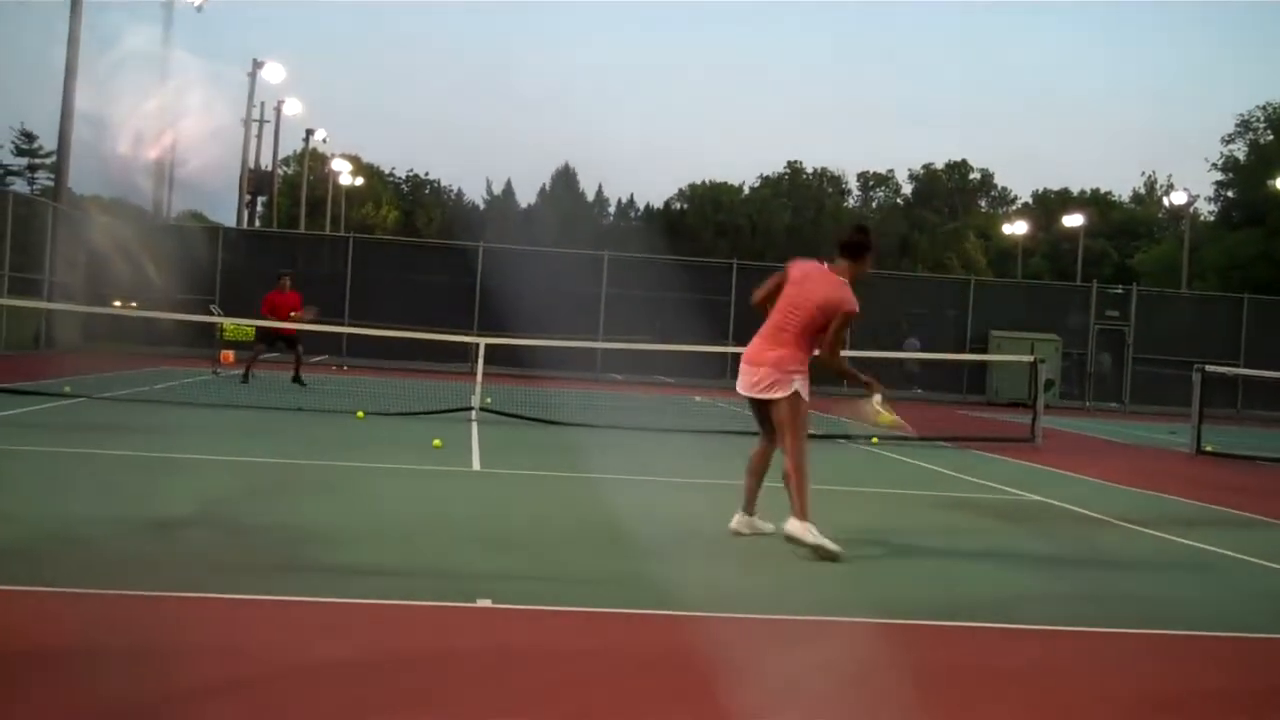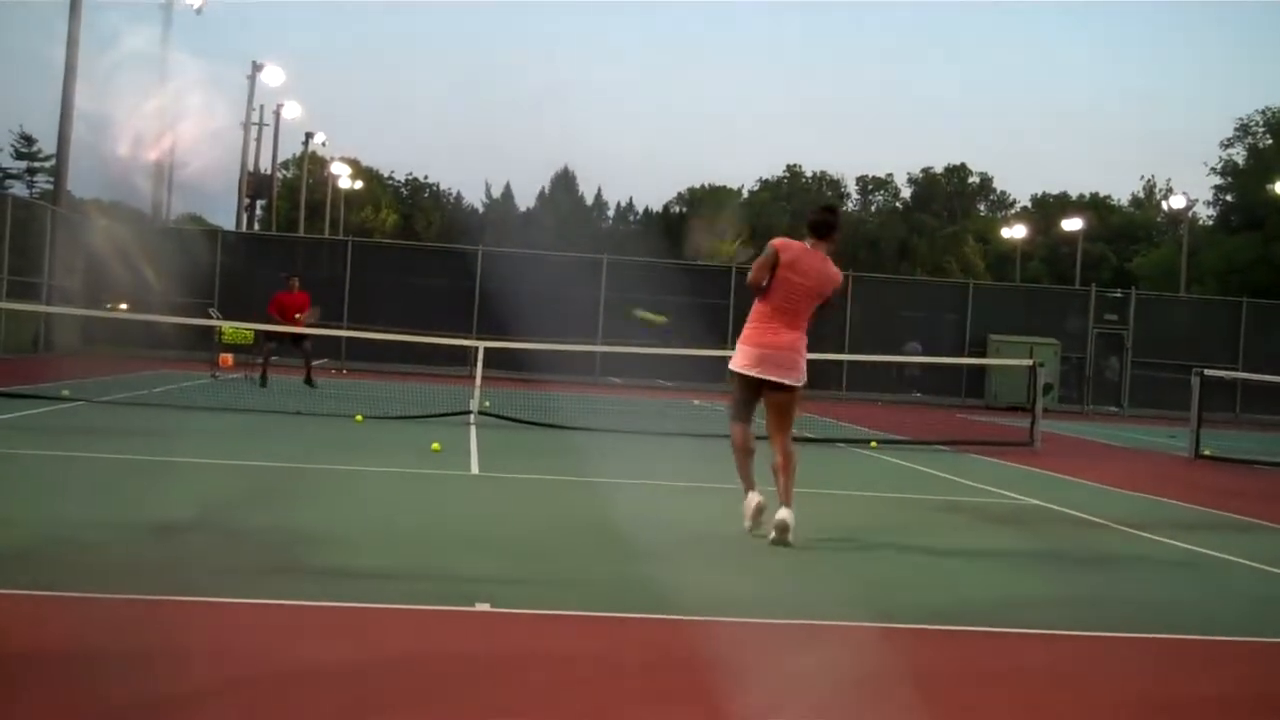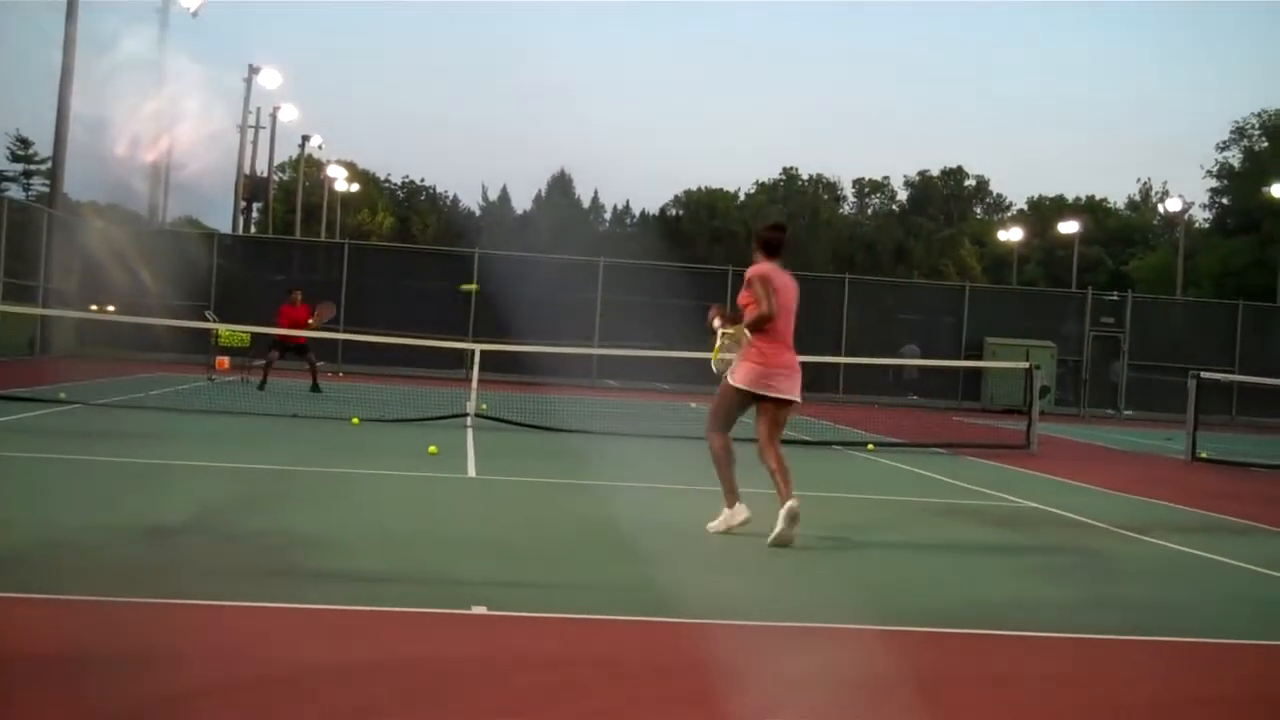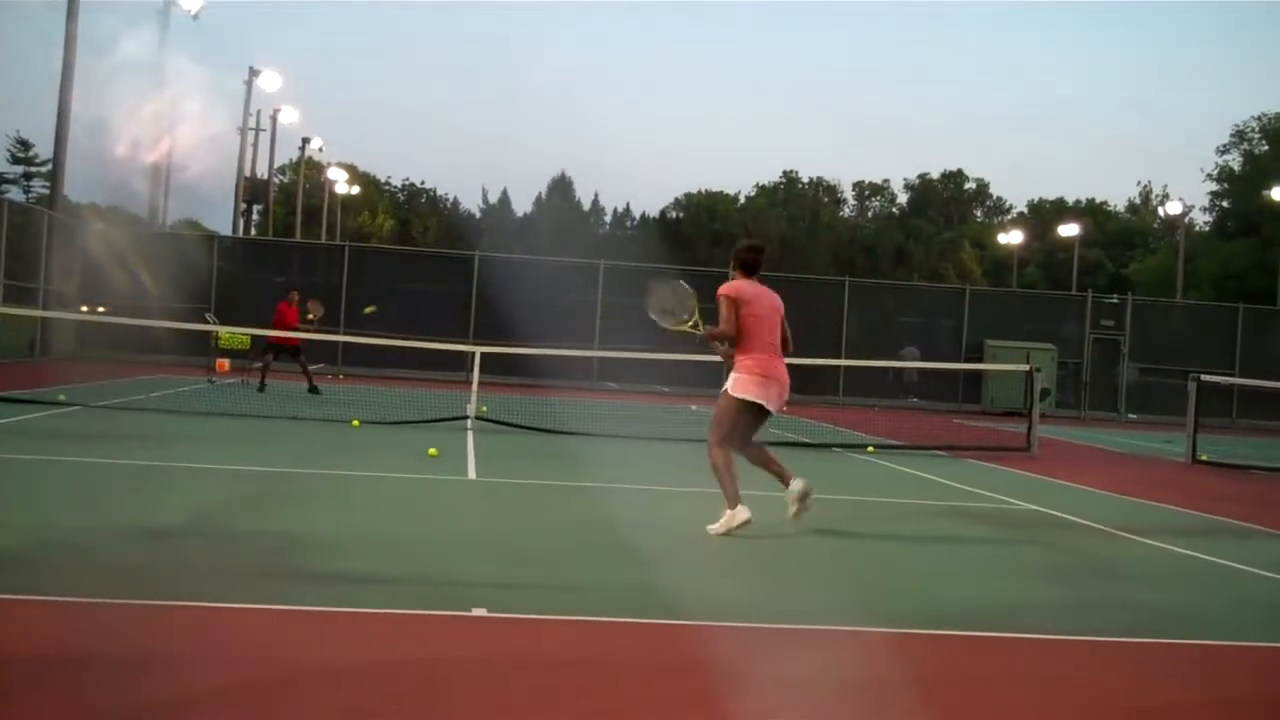
dt=0.2s
person 1, frame 1
left shoulder: (801, 267)
right shoulder: (846, 302)
left elbow: (758, 300)
right elbow: (829, 359)
right wrist: (863, 380)
left hip: (752, 363)
right hip: (783, 370)
left knee: (769, 439)
right knee: (794, 451)
left ankle: (746, 516)
right ankle: (800, 522)
person 1, frame 2
left shoulder: (781, 246)
right shoulder: (834, 277)
left elbow: (754, 281)
left wrist: (767, 289)
left hip: (753, 346)
right hip: (787, 354)
left knee: (740, 421)
right knee: (780, 438)
left ankle: (751, 494)
right ankle: (785, 508)
person 1, frame 3
left shoulder: (757, 273)
right shoulder: (790, 283)
left elbow: (767, 314)
left wrist: (735, 326)
right wrist: (730, 319)
left hip: (756, 364)
right hip: (787, 371)
left knee: (717, 429)
right knee: (769, 447)
left ankle: (733, 507)
right ankle: (787, 502)
person 1, frame 4
left shoulder: (729, 289)
right shoulder: (774, 298)
left elbow: (729, 333)
left wrist: (707, 333)
left hip: (751, 376)
right hip: (777, 380)
left knee: (718, 443)
right knee: (742, 441)
left ankle: (735, 509)
right ankle: (792, 484)
